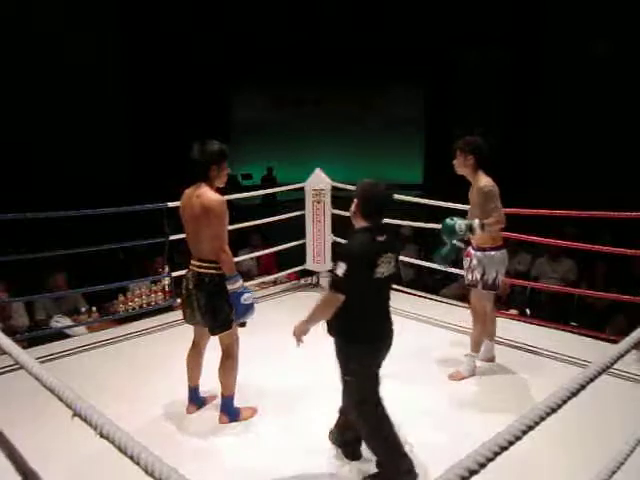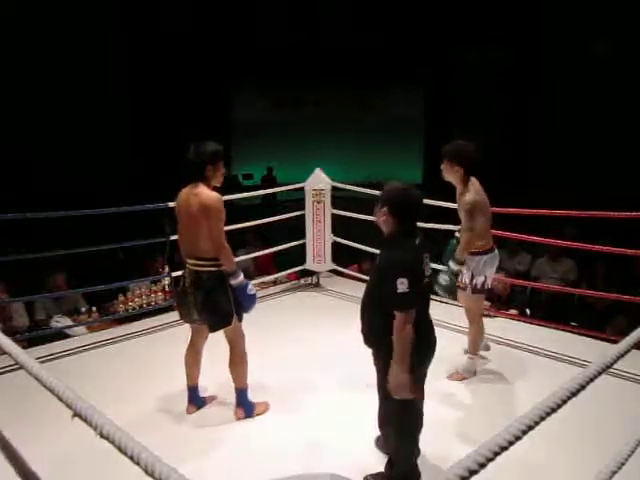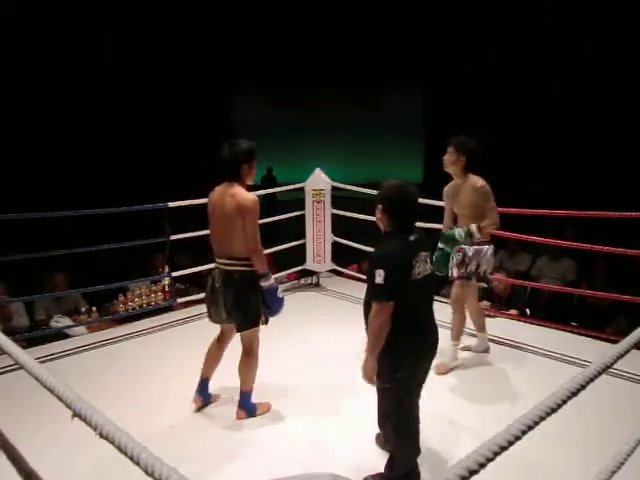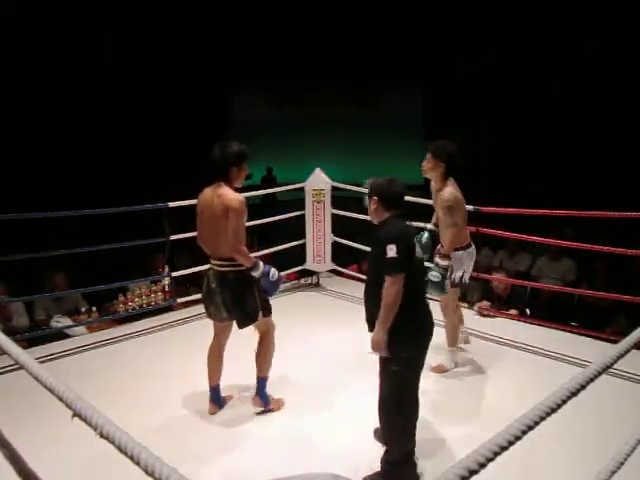
dt=0.7s
person 1, frame 1
left shoulder: (354, 249)
right shoulder: (388, 243)
left elbow: (334, 299)
left wrist: (305, 325)
left hip: (357, 340)
right hip: (381, 333)
left knee: (365, 404)
right knee: (361, 392)
right ankle: (347, 437)
person 1, frame 2
left shoulder: (397, 258)
right shoulder: (412, 243)
left elbow: (404, 320)
left wrist: (399, 367)
left hip: (402, 350)
right hip: (418, 344)
left knee: (398, 408)
right knee: (404, 406)
right ankle: (395, 442)
person 1, frame 3
left shoulder: (387, 253)
right shoulder: (420, 243)
left elbow: (381, 310)
left wrist: (371, 356)
left hip: (400, 347)
right hip: (424, 339)
left knee: (395, 408)
right knee: (406, 402)
right ankle: (396, 440)
person 1, frame 4
left shoulder: (390, 233)
right shoulder: (401, 229)
left elbow: (394, 283)
left wrist: (380, 328)
left hip: (402, 330)
right hip: (415, 326)
left knee: (394, 397)
right knee: (404, 391)
right ankle: (394, 432)
person 2, frame 1
left shoulder: (187, 196)
right shoulder: (214, 200)
right elbow: (222, 249)
right wrist: (236, 285)
left hip: (194, 275)
right hip: (214, 279)
left knee: (199, 341)
right knee: (230, 345)
left ankle: (194, 399)
right ankle: (228, 410)
person 2, frame 2
left shoulder: (182, 196)
right shoulder: (212, 200)
left elbow: (182, 240)
right elbow: (221, 247)
right wrist: (237, 279)
left hip: (191, 275)
right hip: (212, 278)
left knee: (197, 338)
right knee: (236, 339)
left ankle: (194, 399)
right ankle: (243, 404)
person 2, frame 3
left shoulder: (215, 195)
right shoulder: (248, 200)
right elbow: (254, 249)
right wrist: (268, 280)
left hip: (220, 274)
right hip: (242, 277)
left knee: (224, 335)
right knee: (250, 344)
left ankle: (202, 393)
right ankle: (245, 406)
person 2, frame 4
left shoulder: (204, 196)
right shoulder: (235, 200)
left elbow: (202, 240)
right elbow: (236, 247)
right wrist: (258, 268)
left hip: (215, 275)
right hip: (236, 277)
left knee: (220, 337)
right knee: (267, 330)
left ankle: (215, 399)
right ankle: (262, 396)
person 3, frame 1
left shoulder: (484, 187)
right shoulder: (475, 187)
left elbow: (499, 221)
left wrist: (467, 227)
right wrist: (456, 240)
left hip: (489, 254)
right hip: (479, 251)
left knee: (477, 308)
right knee: (486, 305)
left ankle: (470, 363)
right ankle: (487, 351)
person 3, frame 2
left shoulder: (469, 199)
right shoulder: (469, 183)
left elbow: (467, 241)
left wrist: (452, 268)
right wrist: (457, 252)
left hip: (479, 257)
right hip: (476, 253)
left knee: (472, 308)
right knee: (465, 297)
left ankle: (470, 364)
right ankle: (480, 342)
person 3, frame 3
left shoulder: (479, 187)
right shoulder: (449, 189)
left elbow: (494, 221)
left wrist: (467, 234)
right wrist: (443, 248)
left hip: (478, 248)
right hip: (461, 247)
left knee: (457, 298)
right knee: (470, 298)
left ankle: (452, 355)
right ankle: (482, 342)
person 3, frame 4
left shoulder: (448, 196)
right shoulder: (435, 185)
left elbow: (452, 235)
left wrist: (441, 265)
left hip: (459, 253)
right hip: (449, 249)
left knee: (447, 303)
right knee: (449, 299)
left ankle: (451, 358)
right ankle: (460, 334)
